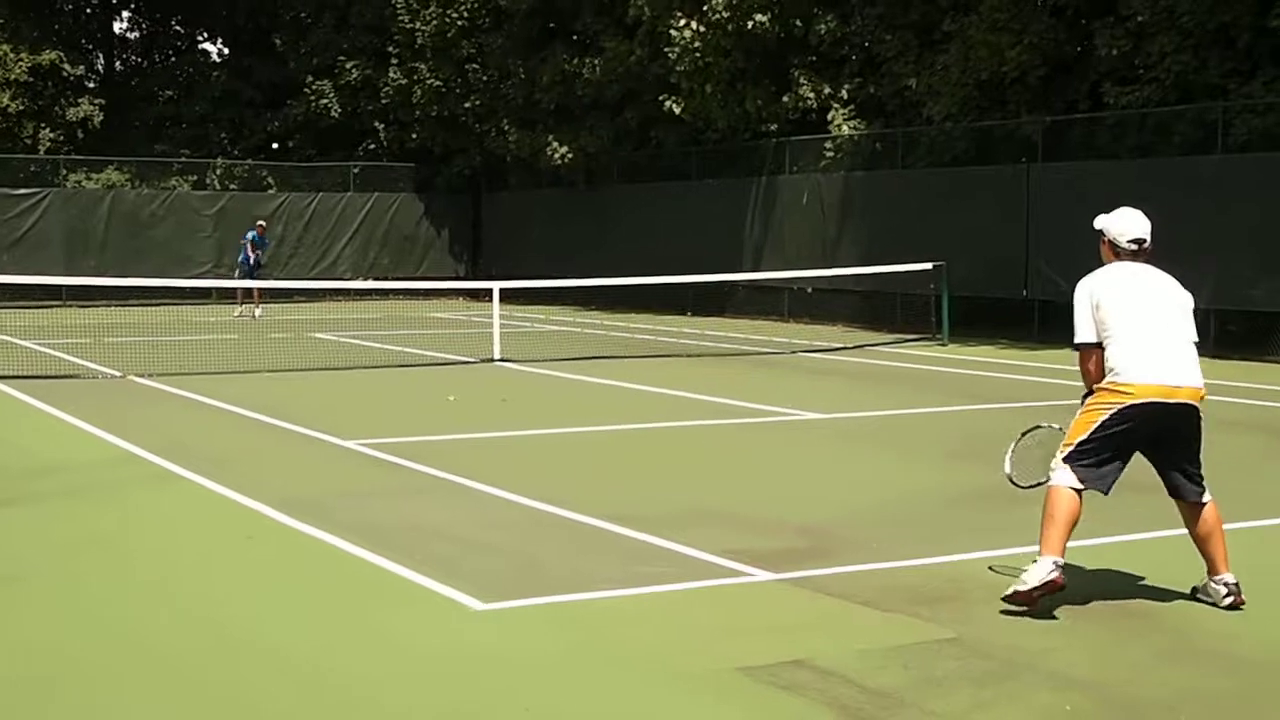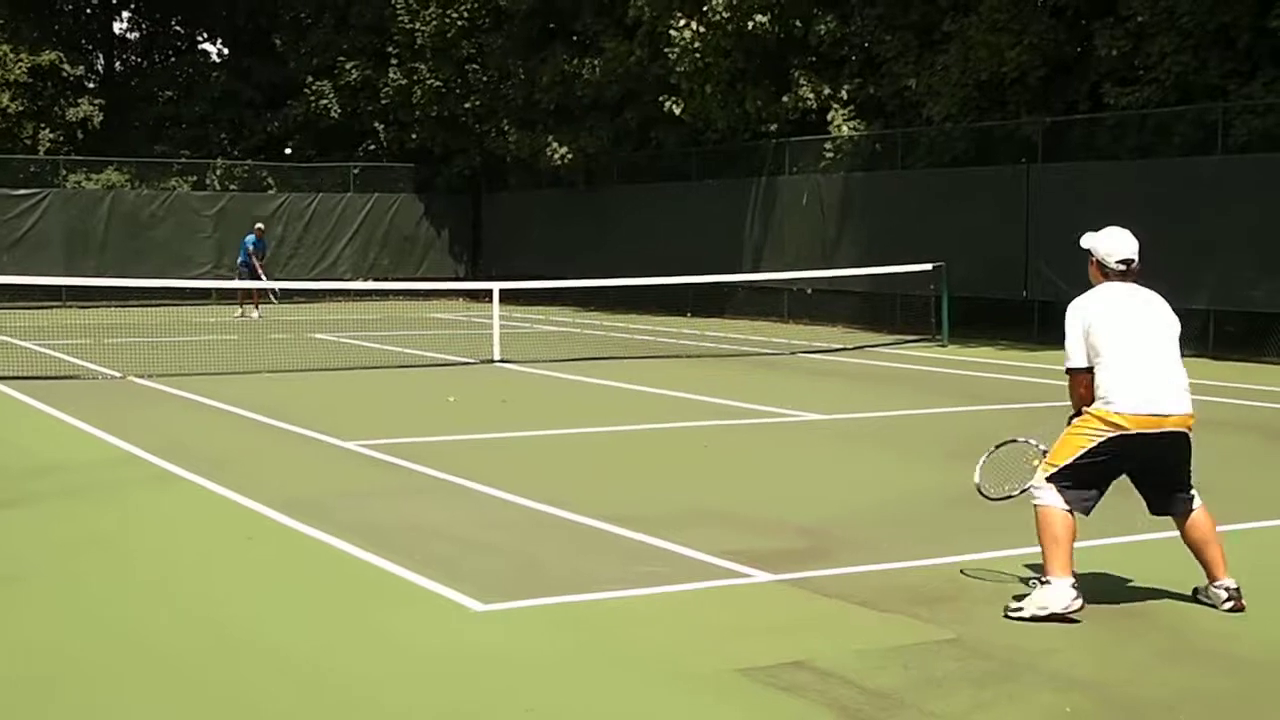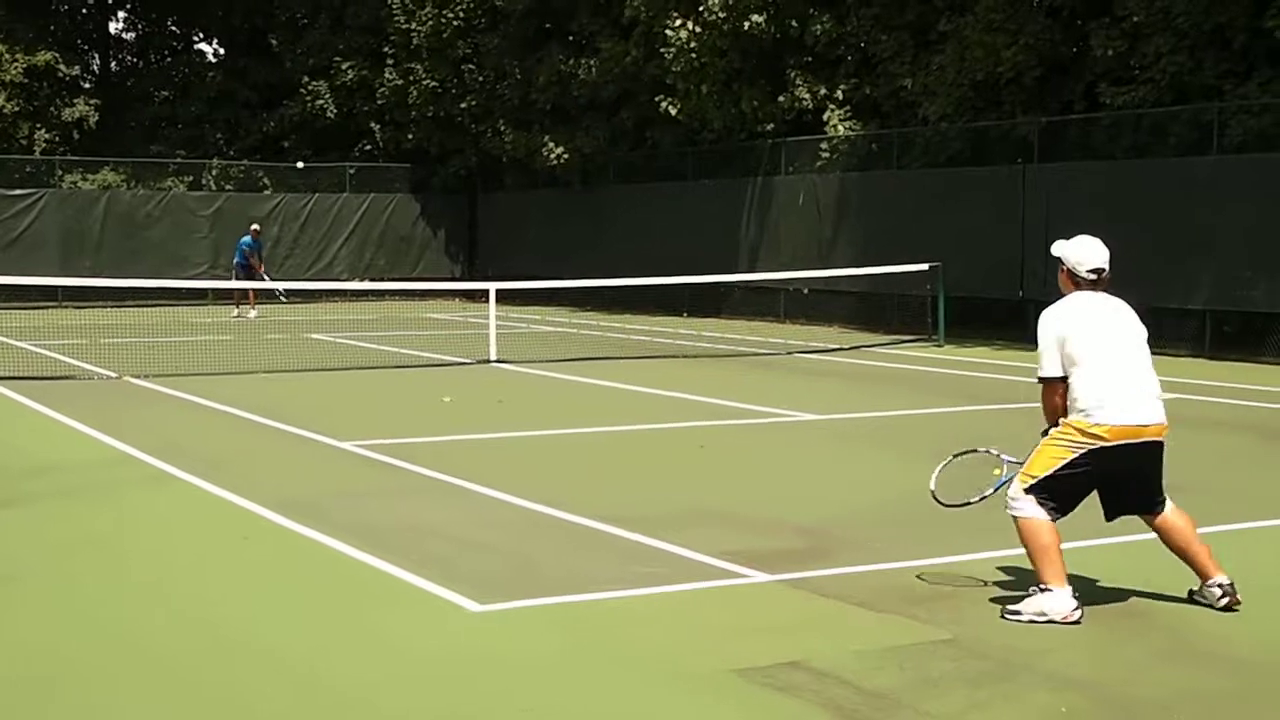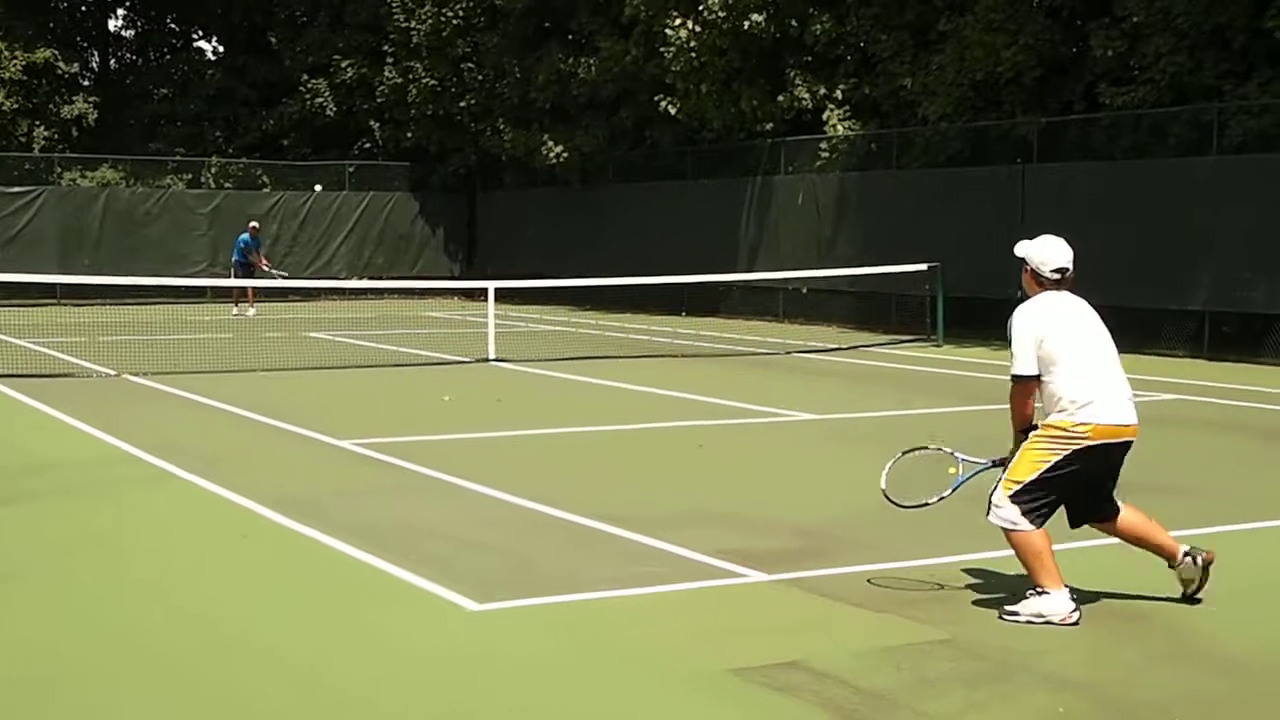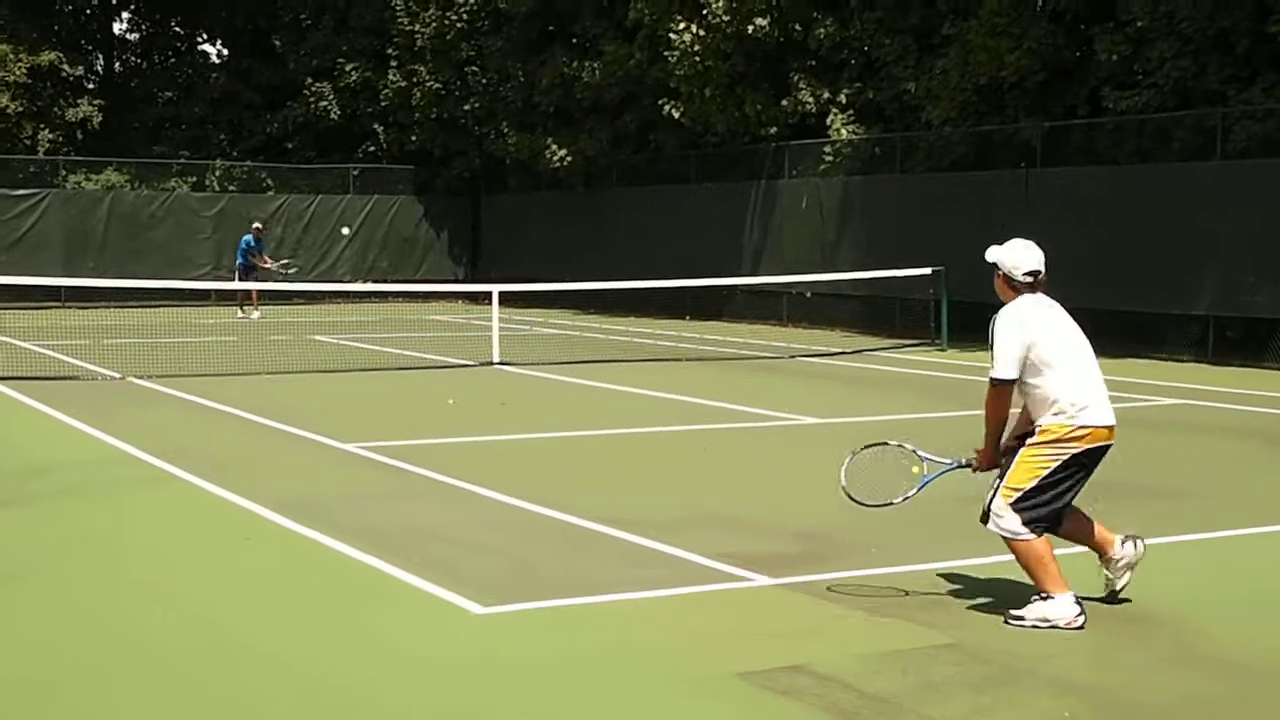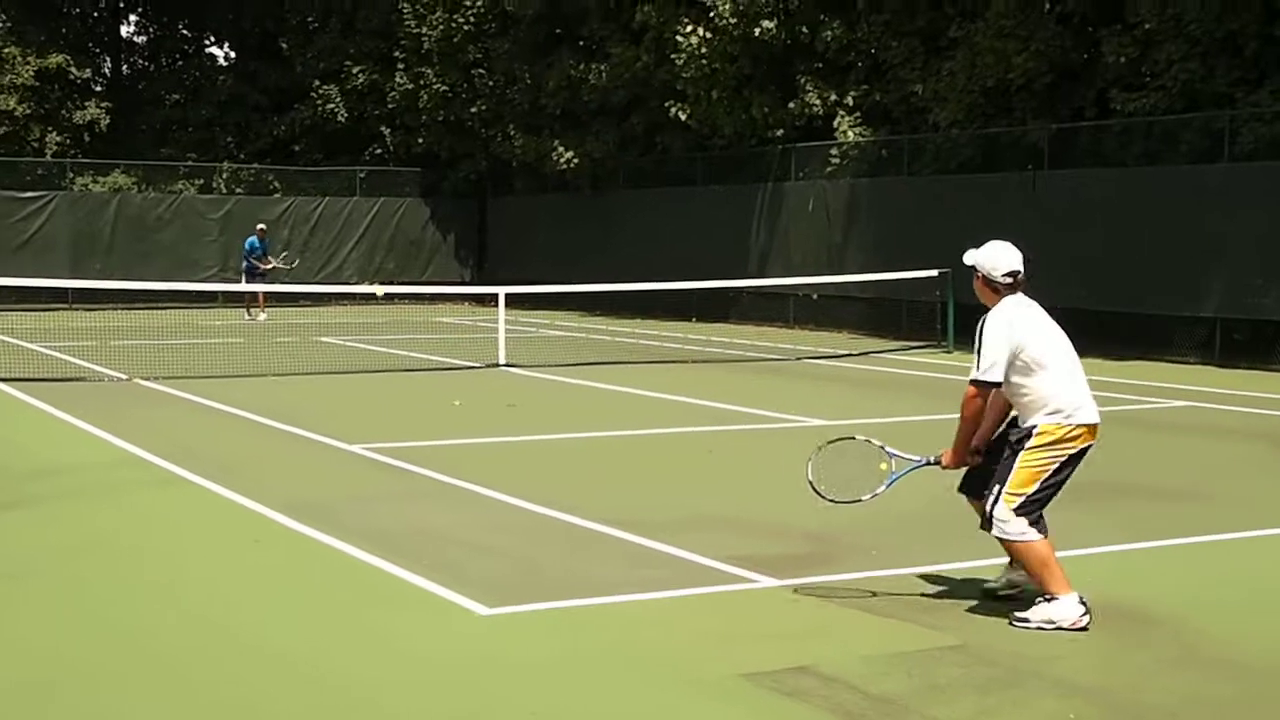
dt=0.1s
person 1, frame 1
left shoulder: (1092, 284)
right shoulder: (1173, 286)
left elbow: (1090, 359)
left wrist: (1100, 401)
left hip: (1129, 392)
right hip: (1186, 393)
left knee: (1070, 471)
right knee: (1190, 488)
left ankle: (1048, 565)
right ankle: (1223, 582)
person 1, frame 2
left shoulder: (1084, 306)
right shoulder: (1158, 304)
left elbow: (1080, 381)
left wrist: (1080, 427)
left hip: (1122, 417)
right hip: (1176, 419)
left knee: (1049, 487)
right knee: (1181, 501)
left ankle: (1059, 588)
right ankle: (1223, 585)
person 1, frame 3
left shoulder: (1056, 314)
right shoulder: (1124, 311)
left elbow: (1053, 392)
left wrist: (1054, 434)
left hip: (1098, 427)
right hip: (1150, 426)
left knee: (1025, 497)
right knee: (1153, 506)
left ankle: (1056, 595)
right ankle: (1216, 583)
person 1, frame 4
left shoulder: (1029, 313)
right shoulder: (1079, 310)
left elbow: (1024, 391)
left wrist: (1022, 440)
right wrist: (1038, 443)
left hip: (1082, 429)
right hip: (1113, 423)
left knee: (1007, 505)
right knee: (1097, 510)
left ankle: (1053, 598)
right ankle: (1185, 558)
person 1, frame 5
left shoulder: (1010, 317)
right shoulder: (1046, 310)
left elbow: (1000, 393)
left wrist: (988, 448)
right wrist: (1009, 444)
left hip: (1073, 428)
right hip: (1092, 422)
left knee: (1005, 513)
right knee: (1042, 509)
left ankle: (1060, 603)
right ankle: (1117, 549)
person 1, frame 6
left shoulder: (999, 321)
right shoulder: (1017, 312)
left elbow: (977, 394)
right elbow: (1001, 389)
left wrist: (958, 448)
right wrist: (978, 440)
left hip: (1060, 426)
right hip: (1037, 421)
left knee: (1006, 514)
right knee: (978, 486)
left ankle: (1065, 604)
right ankle: (1023, 568)
